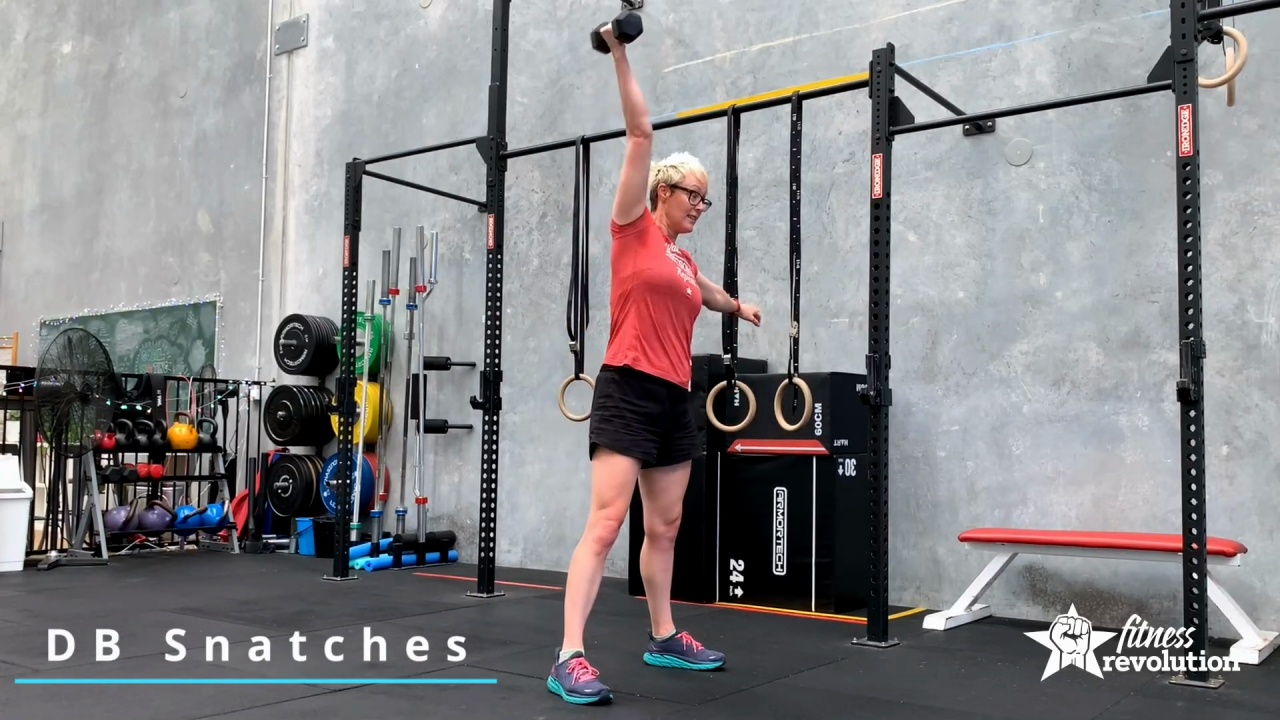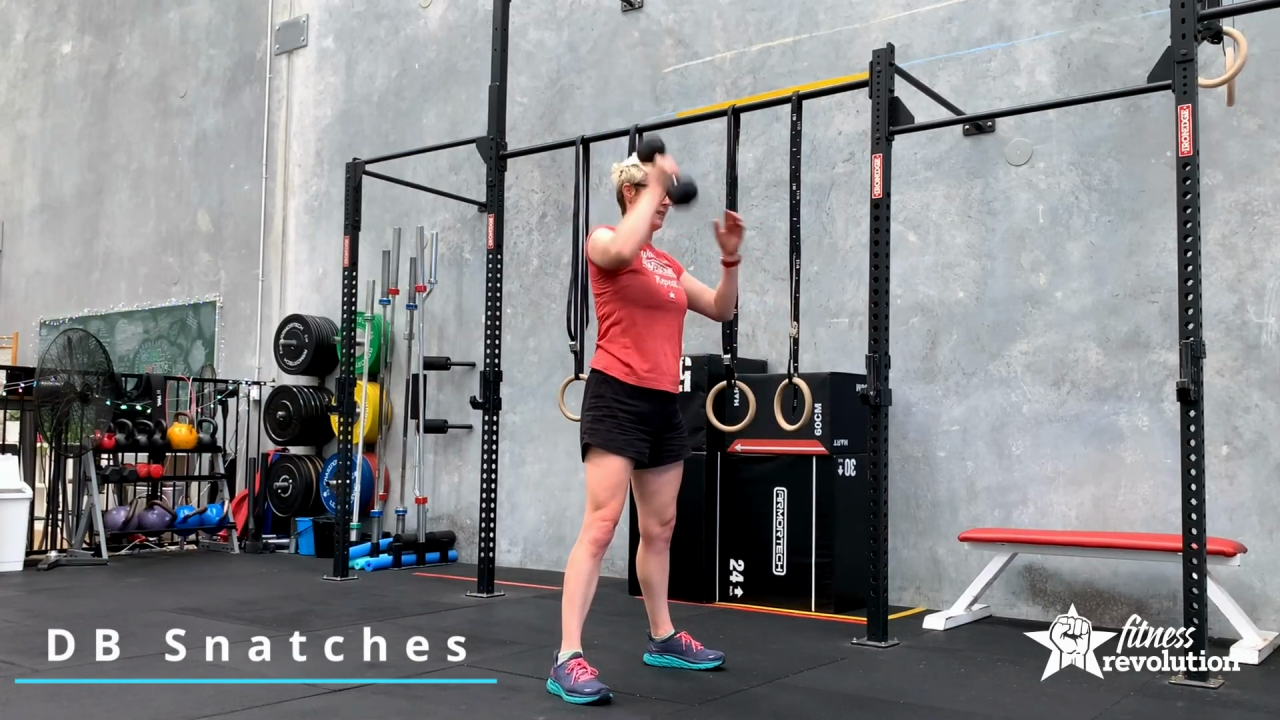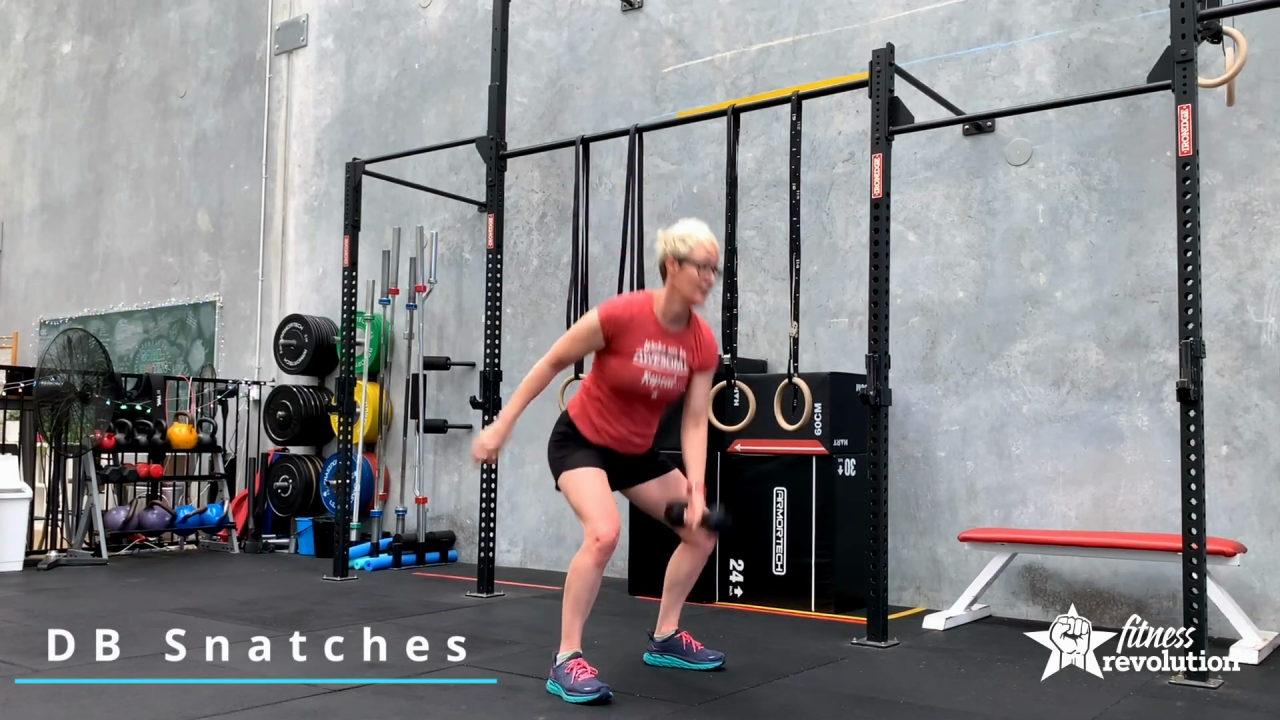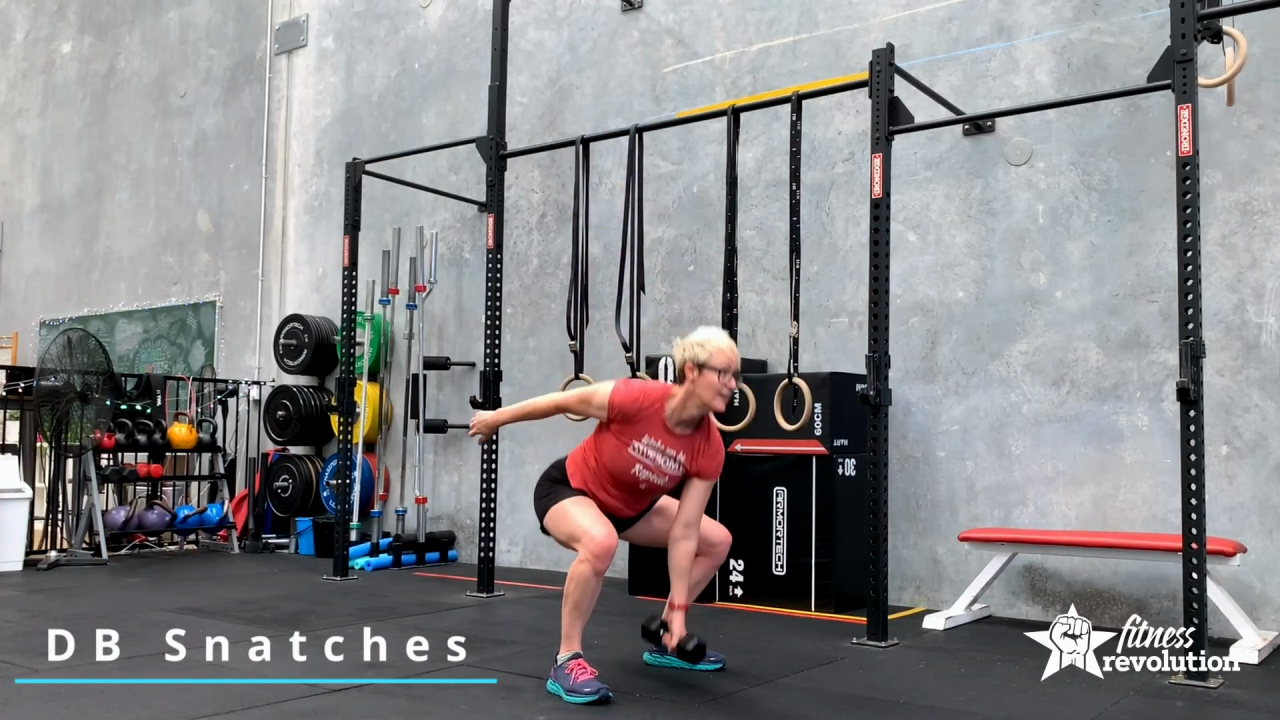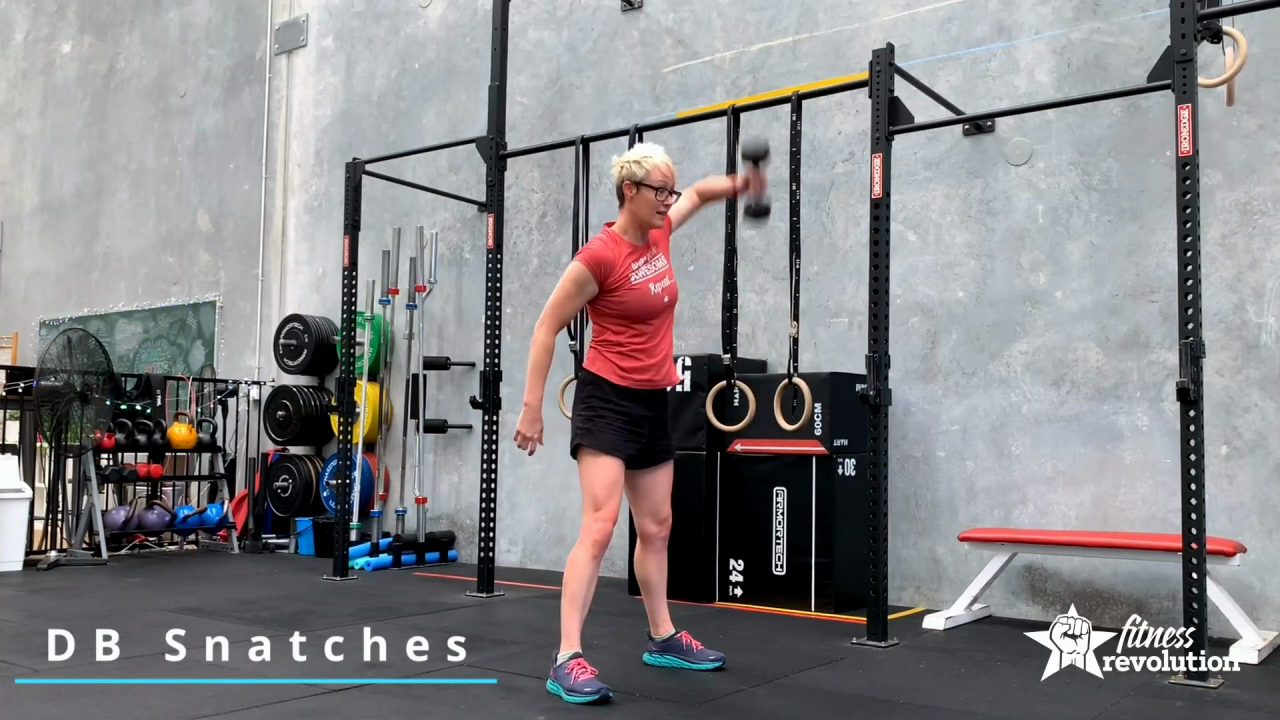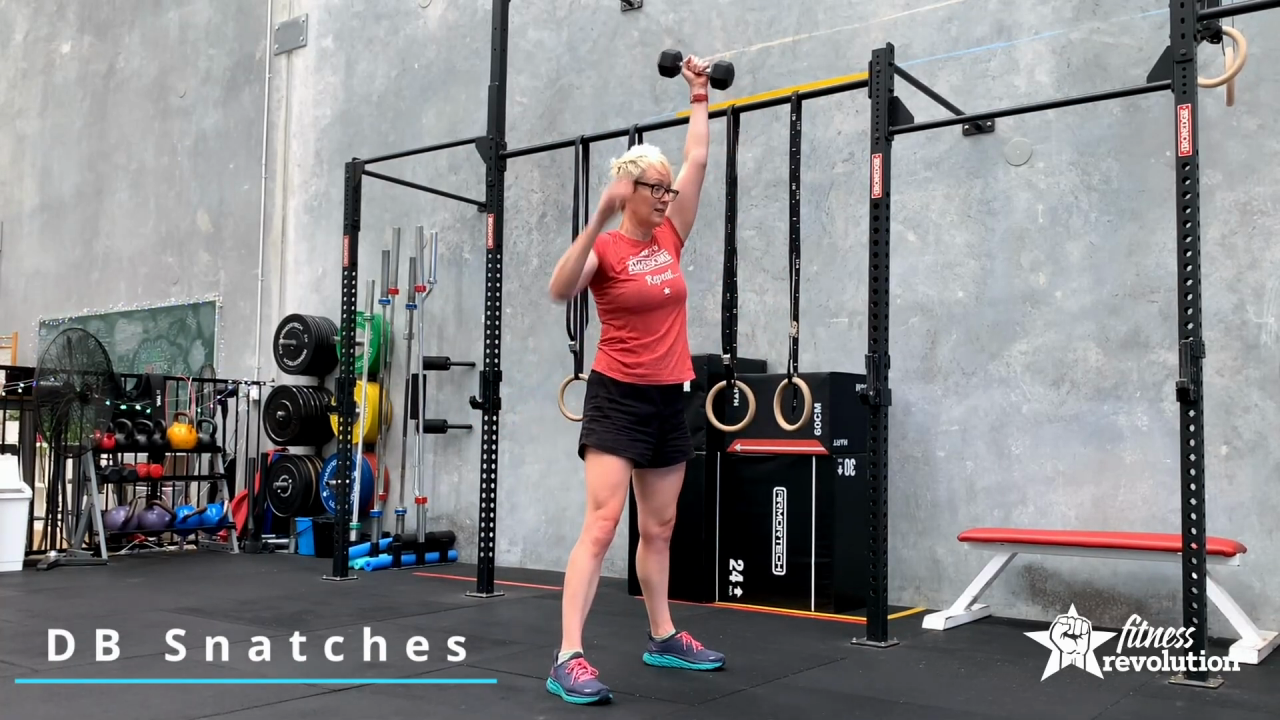
dt=0.5s
person 1, frame 1
left shoulder: (682, 258)
right shoulder: (633, 227)
left elbow: (699, 291)
right elbow: (638, 133)
left wrist: (738, 306)
right wrist: (619, 52)
left hip: (673, 399)
right hip: (628, 392)
left knee: (664, 528)
right knee: (605, 526)
left ankle: (663, 637)
right ankle: (568, 658)
person 1, frame 2
left shoulder: (666, 258)
right shoulder: (605, 238)
left elbow: (721, 310)
right elbow: (626, 247)
left wrist: (729, 257)
right wrist: (653, 193)
left hip: (664, 403)
right hip: (617, 396)
left knee: (659, 529)
right knee: (601, 527)
left ankle: (663, 639)
right ankle: (567, 660)
person 1, frame 3
left shoulder: (704, 344)
right shoulder: (619, 315)
left elbow: (695, 426)
right elbow: (550, 364)
left wrist: (696, 492)
right wrist: (503, 424)
left hip: (640, 452)
right hip: (581, 441)
left knee: (703, 530)
right knee: (605, 532)
left ankle: (664, 637)
right ankle: (567, 658)
person 1, frame 4
left shoulder: (709, 447)
right shoulder: (632, 400)
left elbow: (683, 532)
right elbow: (559, 402)
left wrist: (677, 611)
right wrist: (496, 418)
right hip: (566, 490)
left knee: (717, 541)
right knee: (600, 543)
left ankle: (665, 641)
right ankle: (567, 660)
person 1, frame 5
left shoulder: (660, 231)
right shoulder: (599, 254)
left elbow: (700, 192)
right elbow: (548, 328)
left wrist: (736, 183)
right wrist: (531, 408)
left hip: (654, 403)
right hip: (607, 399)
left knee: (657, 529)
right knee: (600, 528)
left ankle: (663, 637)
right ankle: (567, 660)
person 1, frame 6
left shoulder: (669, 240)
right shoulder: (604, 246)
left elbow: (698, 162)
right elbow: (560, 289)
left wrist: (698, 97)
right wrist: (593, 233)
left hip: (667, 401)
right hip: (617, 398)
left knee: (659, 529)
right knee: (600, 528)
left ankle: (662, 637)
right ankle: (568, 659)
